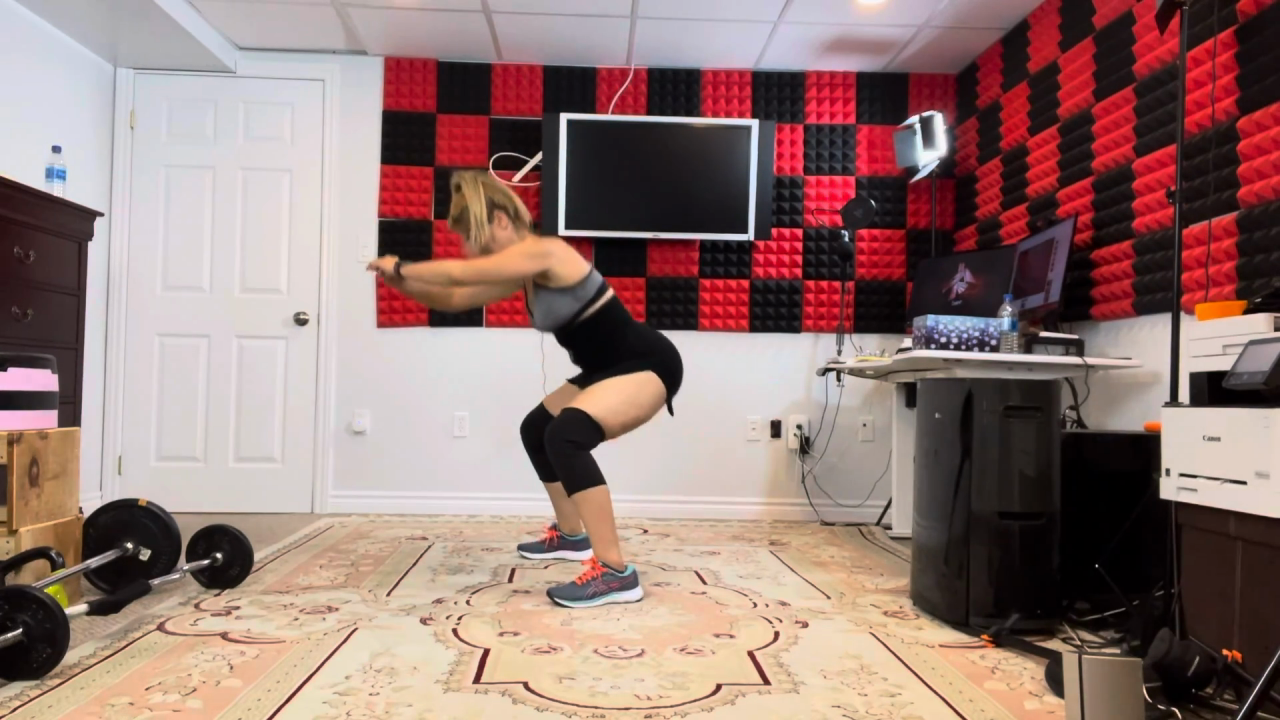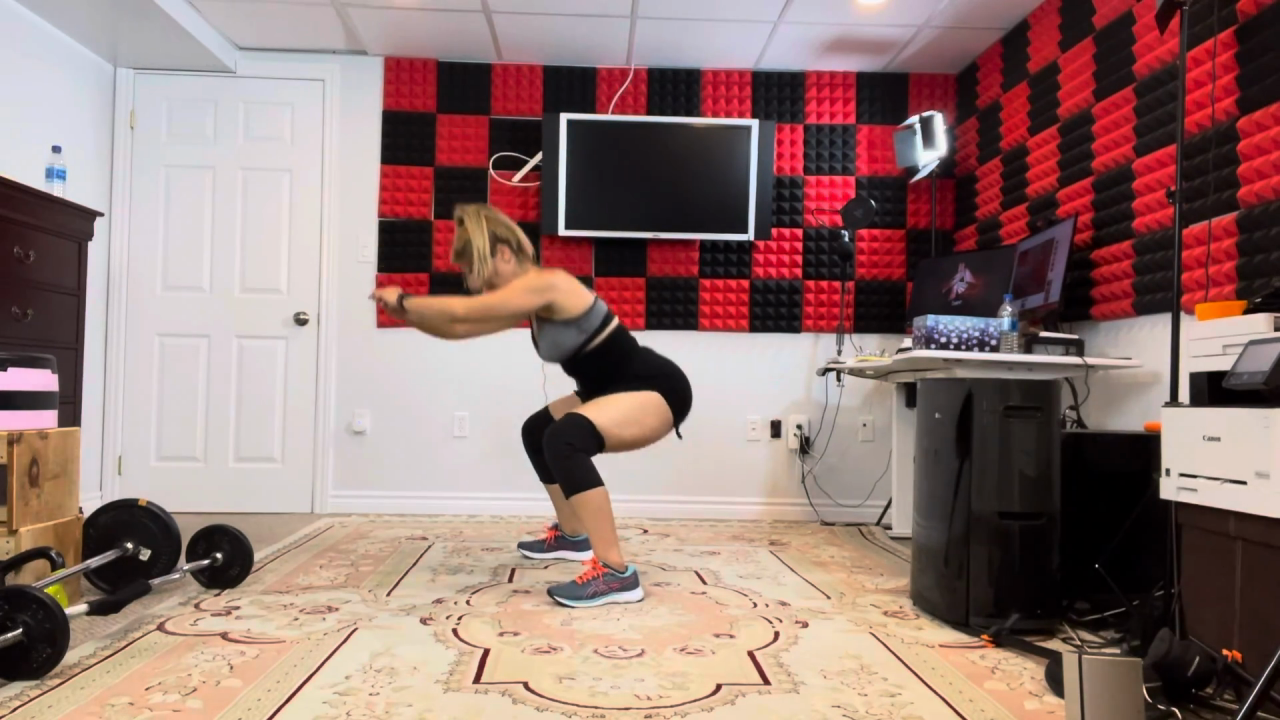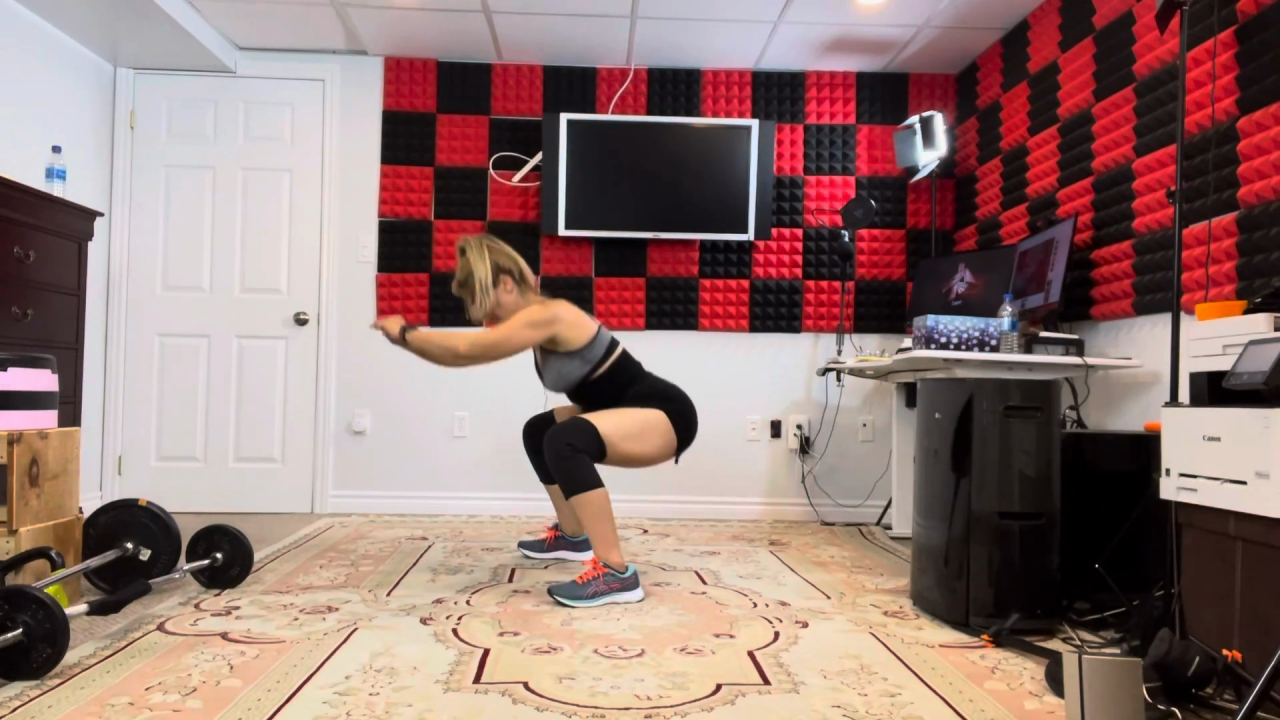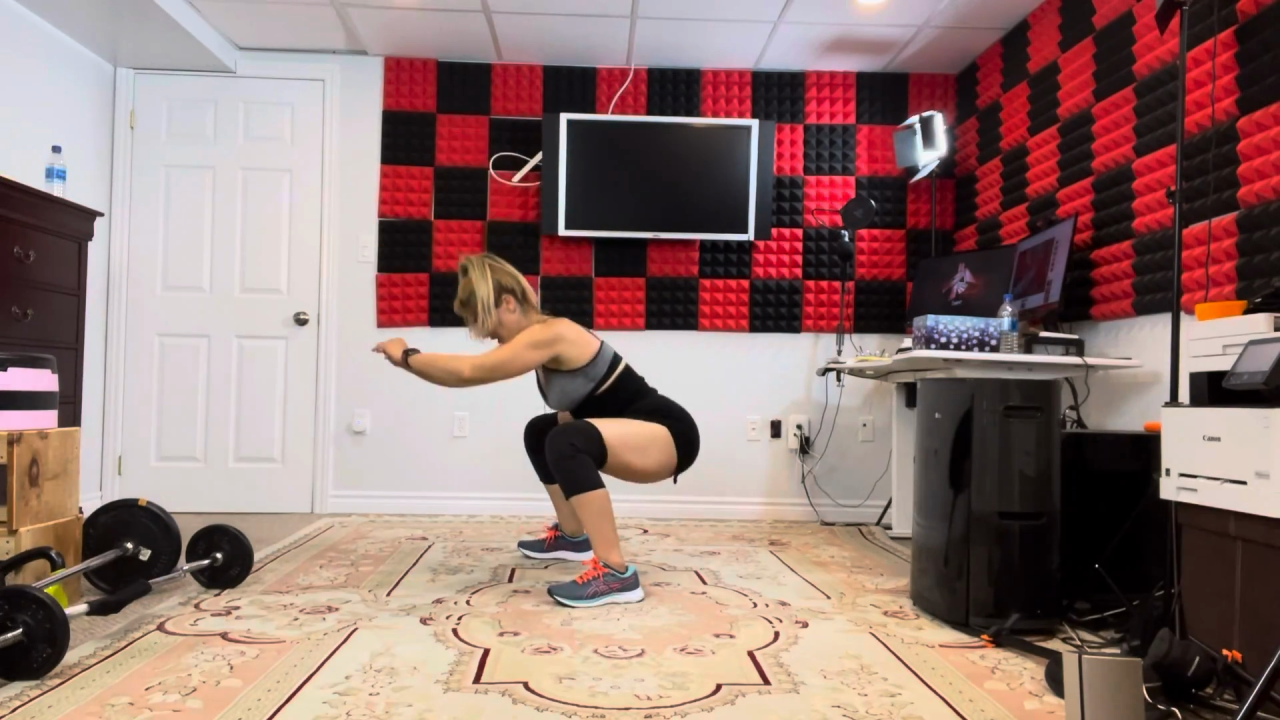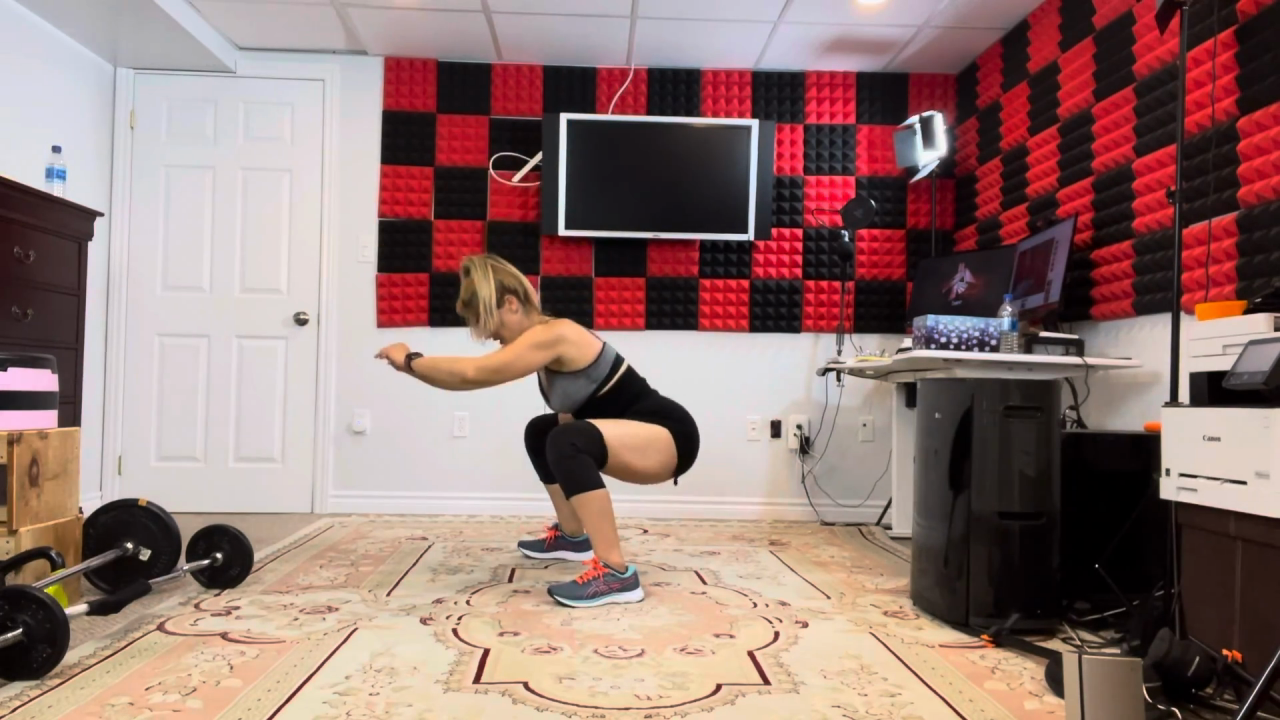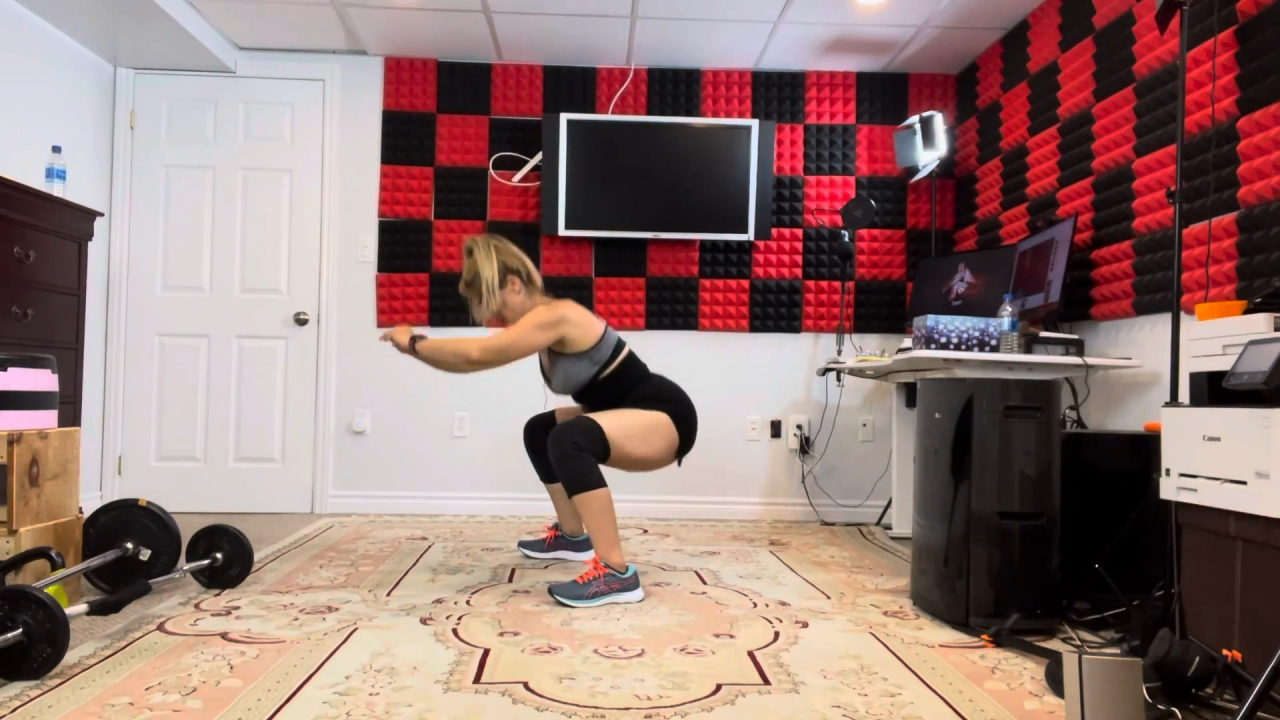
dt=0.1s
person 1, frame 1
left shoulder: (543, 251)
right shoulder: (526, 270)
left elbow: (460, 274)
right elbow: (454, 298)
left wrist: (400, 270)
right wrist: (402, 279)
left hip: (650, 366)
right hip: (615, 369)
left knee: (566, 435)
right knee: (537, 428)
left ankle: (615, 572)
right ankle: (572, 535)
person 1, frame 2
left shoulder: (548, 284)
right shoulder: (533, 295)
left elbow: (465, 311)
right elbow: (459, 327)
left wrist: (402, 301)
right wrist: (406, 308)
left hip: (658, 389)
right hip: (623, 388)
left knee: (565, 438)
right knee: (538, 431)
left ankle: (615, 571)
right ankle: (572, 534)
person 1, frame 3
left shoulder: (549, 316)
right shoulder: (533, 321)
left elbow: (468, 347)
right elbow: (467, 352)
left wrist: (406, 333)
right wrist: (410, 336)
left hip: (665, 415)
right hip: (633, 415)
left knee: (564, 441)
right knee: (539, 433)
left ankle: (616, 574)
right ankle: (572, 536)
person 1, frame 4
left shoulder: (552, 335)
right shoulder: (536, 338)
left elbow: (471, 372)
right elbow: (471, 373)
left wrist: (408, 356)
right wrist: (410, 358)
left hip: (668, 431)
right hip: (637, 425)
left knee: (565, 443)
right knee: (539, 434)
left ankle: (616, 573)
right ankle: (573, 535)
person 1, frame 5
left shoulder: (556, 335)
right shoulder: (538, 341)
left elbow: (474, 374)
right elbow: (472, 375)
left wrist: (410, 360)
right wrist: (412, 362)
left hip: (668, 432)
right hip: (636, 428)
left knee: (566, 442)
right knee: (540, 434)
left ankle: (615, 573)
right ankle: (572, 535)
person 1, frame 6
left shoulder: (558, 316)
right shoulder: (540, 323)
left elbow: (478, 355)
right elbow: (474, 357)
left wrist: (414, 343)
right wrist: (417, 344)
left hip: (667, 416)
right hip: (635, 415)
left knee: (568, 441)
right knee: (539, 433)
left ankle: (616, 574)
right ankle: (572, 536)
